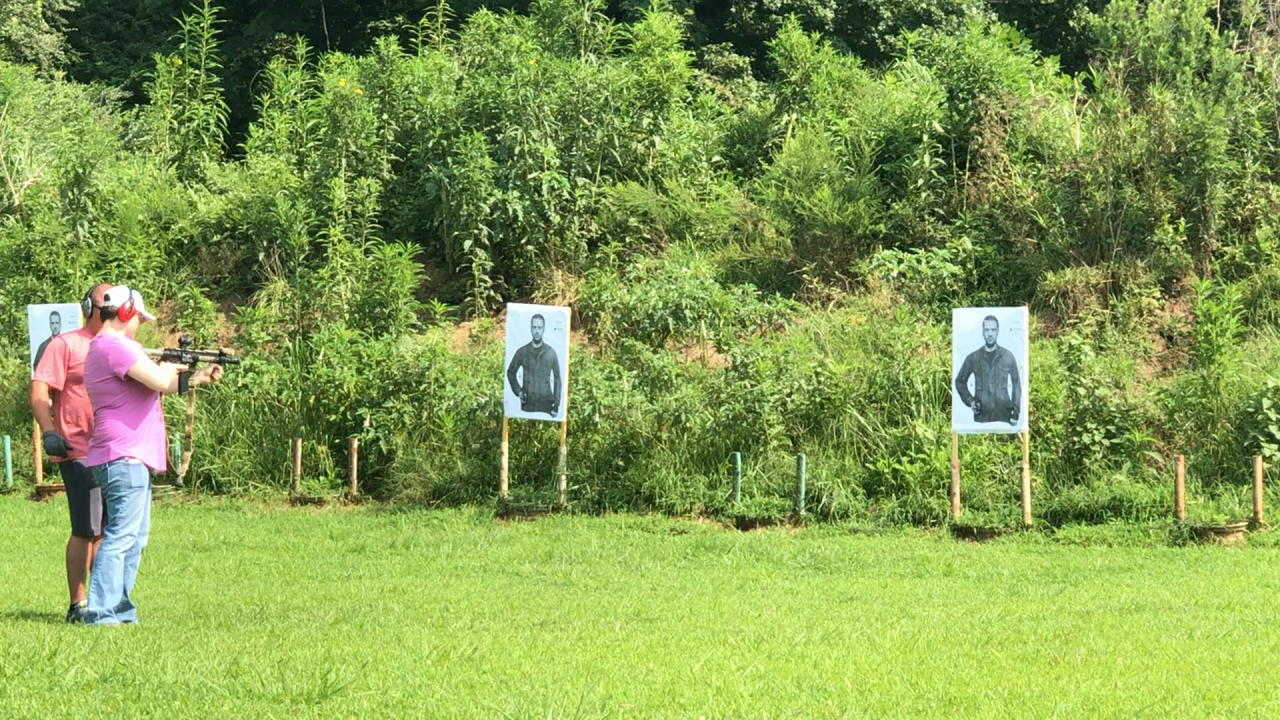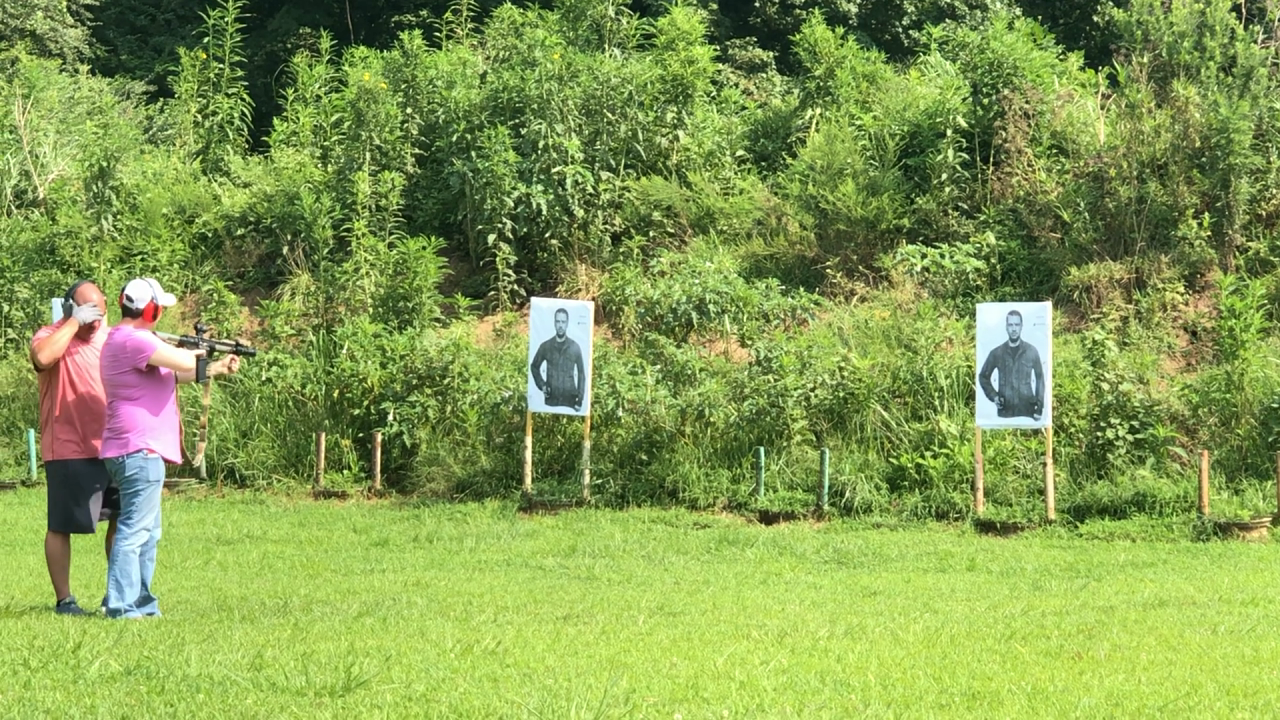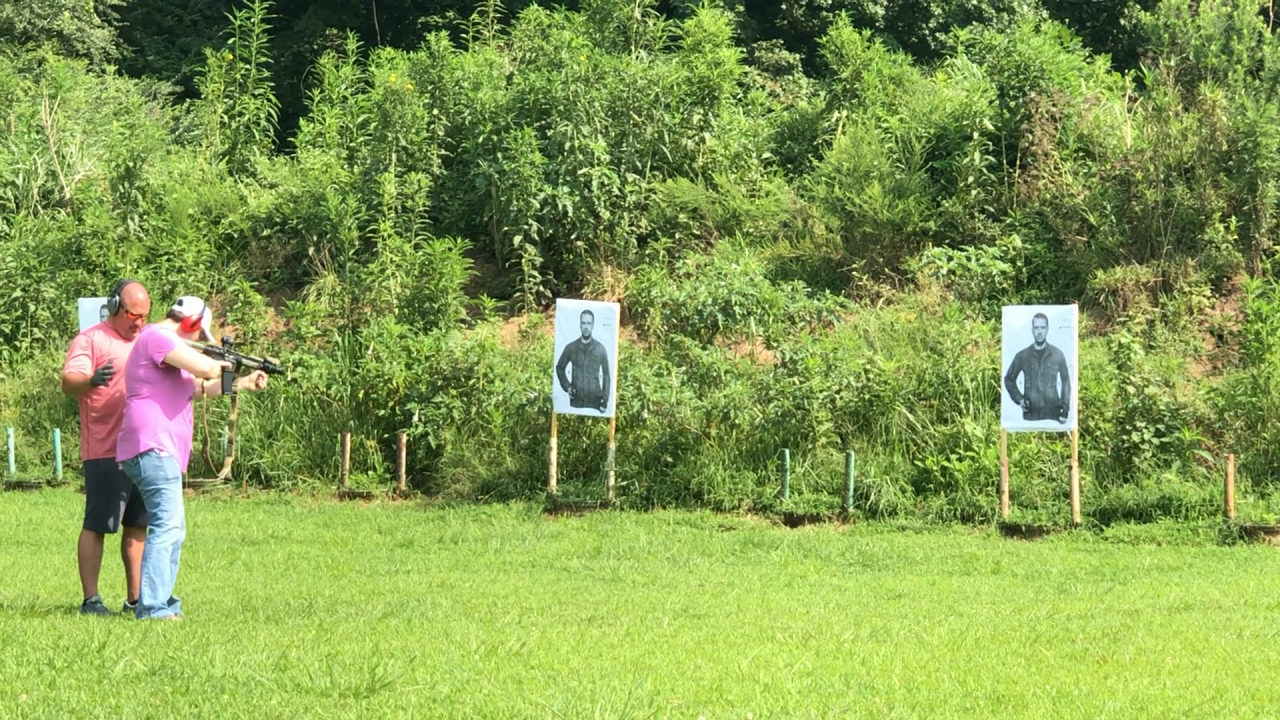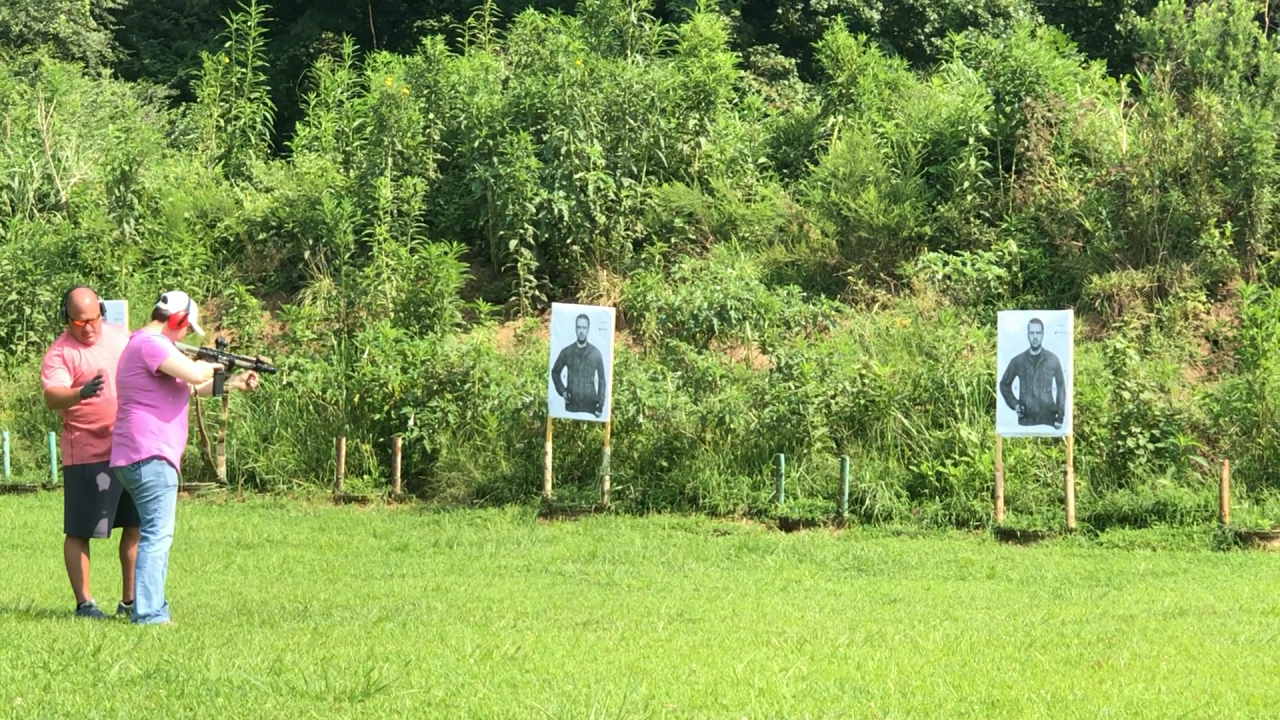
dt=1s
person 1, frame 1
right shoulder: (64, 344)
right elbow: (39, 391)
right wrist: (49, 431)
right hip: (79, 452)
left knee: (107, 530)
right knee: (86, 530)
right ankle: (77, 603)
person 1, frame 2
left shoulder: (107, 334)
right shoulder: (50, 336)
right elbow: (42, 357)
right wrist: (73, 322)
right hip: (68, 451)
left knee: (122, 518)
right knee: (62, 526)
right ankle: (64, 599)
person 1, frame 3
right shoulder: (90, 340)
right elbow: (68, 383)
right wrist: (91, 381)
right hip: (106, 451)
left knee: (137, 525)
right knee: (96, 524)
left ankle: (136, 597)
right ankle: (91, 598)
person 1, frame 4
left shoulder: (121, 335)
right shoulder: (59, 352)
right elbow: (52, 397)
right wrist: (80, 393)
right hip: (88, 454)
left knee: (137, 524)
right knee: (80, 531)
left ankle: (130, 599)
right ankle: (84, 603)
person 2, frame 1
left shoulder: (110, 347)
right shoulder: (115, 346)
left elbow: (152, 385)
right elbow: (160, 382)
left wrist: (200, 377)
right wrist: (170, 368)
left hip: (133, 457)
right hip: (123, 458)
left knee: (134, 537)
right knee: (121, 535)
left ankle: (119, 610)
right ankle: (100, 614)
person 2, frame 2
left shoulder: (128, 339)
right shoulder: (133, 340)
left elbow: (171, 374)
right elbow: (184, 364)
left wrist: (217, 368)
right wrist: (192, 353)
left hip: (142, 450)
right hip: (138, 450)
left knee: (147, 532)
right knee: (134, 530)
left ankle: (141, 603)
right ankle: (121, 608)
person 2, frame 3
left shoulder: (161, 342)
right shoulder: (158, 336)
left elbow: (197, 387)
right elbow: (203, 367)
left wrist: (241, 383)
right wrist: (218, 364)
left hip: (160, 450)
right hip: (152, 448)
left knee: (174, 530)
right knee: (165, 526)
left ankle: (164, 604)
right ankle: (152, 607)
person 2, frame 4
left shoulder: (150, 344)
right shoulder: (151, 343)
left elbow: (187, 387)
right elbow: (194, 375)
left wrist: (232, 383)
right wrist: (207, 367)
left hip: (148, 456)
right hip: (149, 456)
left knee: (159, 533)
right knee: (158, 533)
left ankle: (152, 608)
right ankle: (149, 614)
